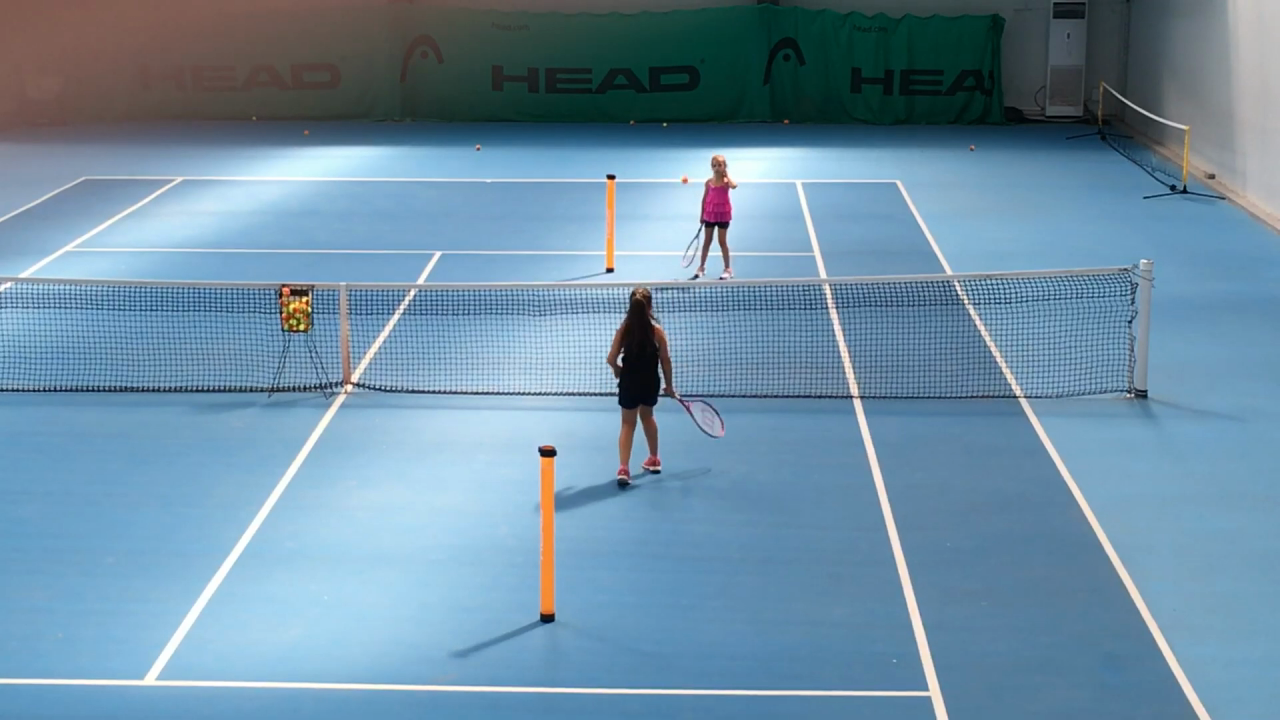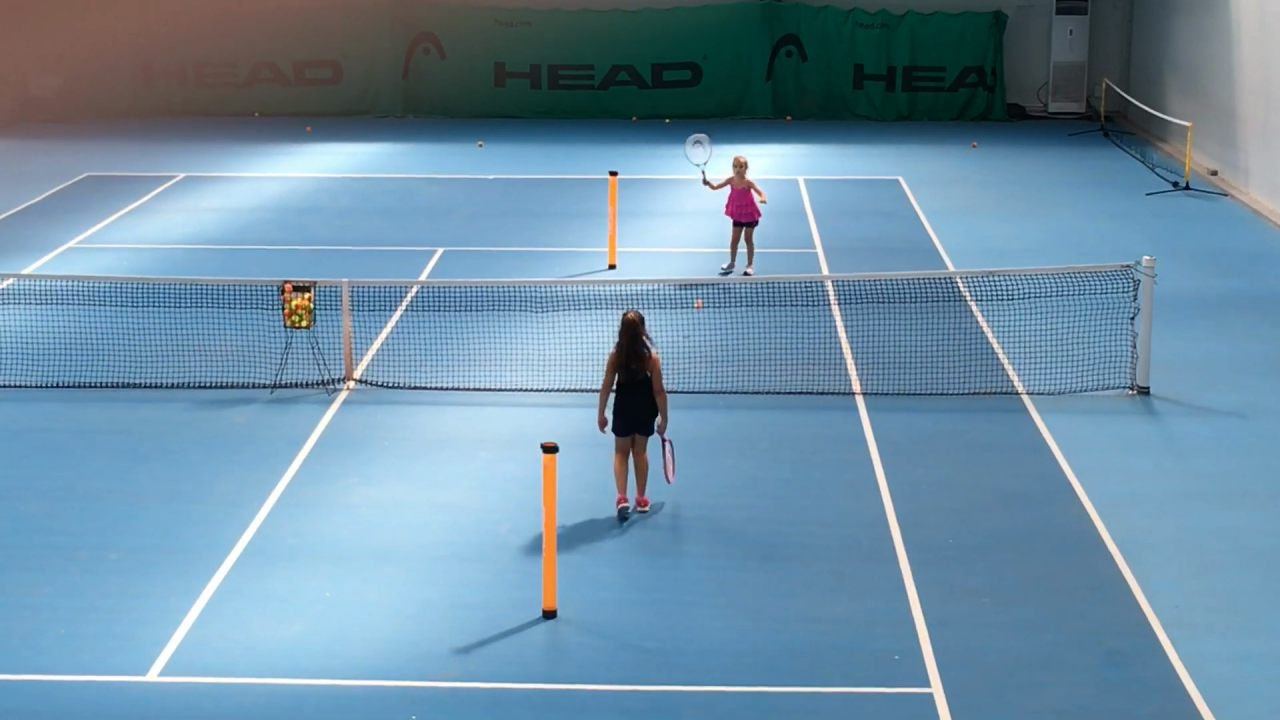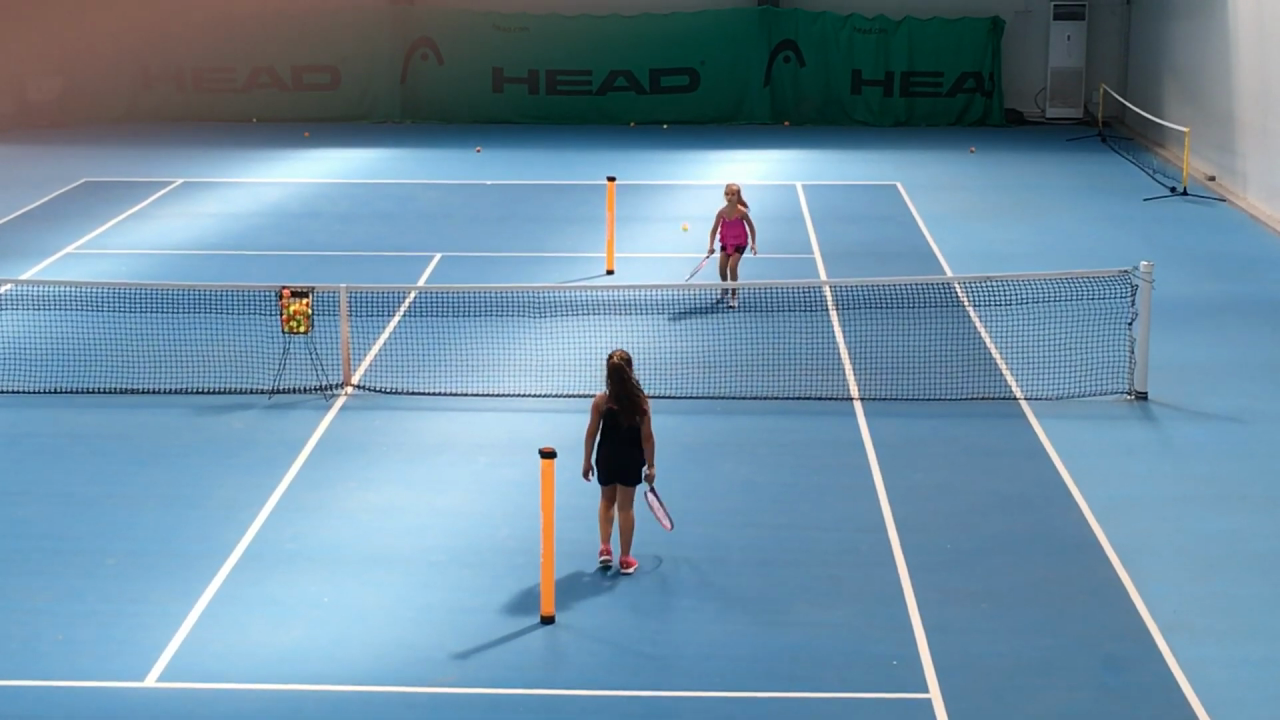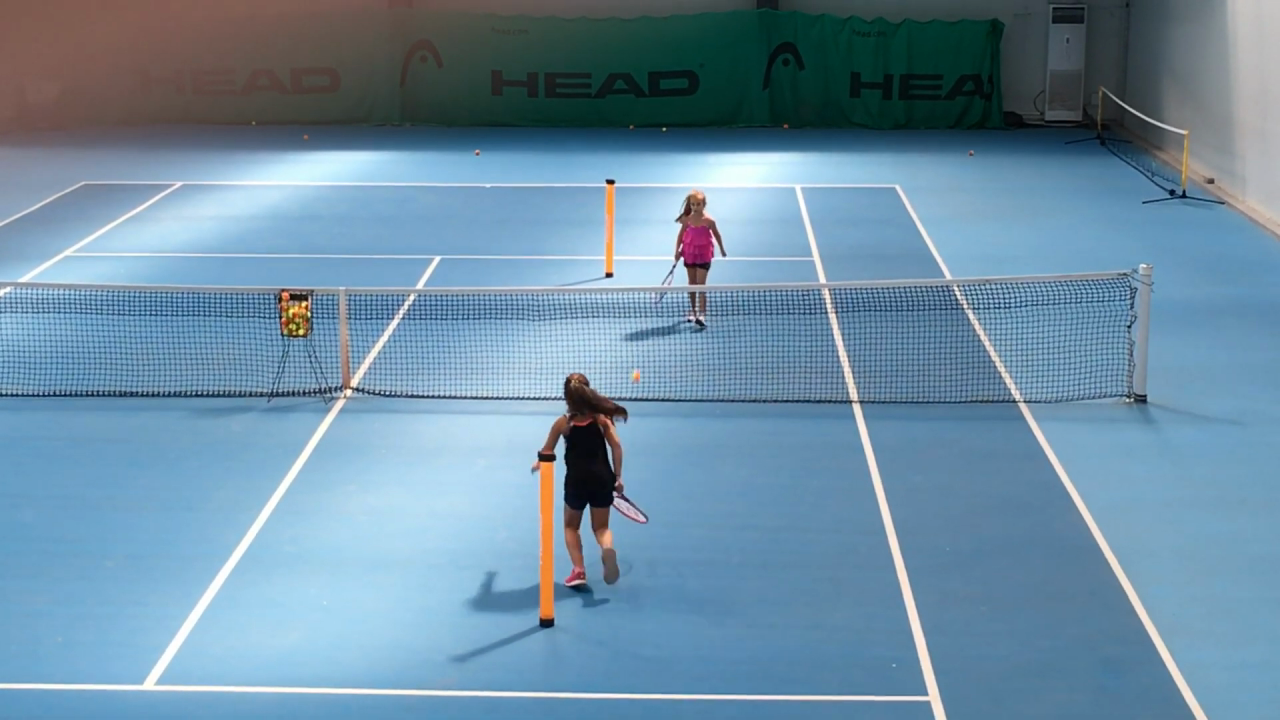
dt=1s
person 1, frame 1
left shoulder: (623, 330)
right shoulder: (657, 330)
left elbow: (611, 358)
right elbow: (665, 361)
left wrist: (617, 368)
right wrist: (669, 384)
left hip: (630, 382)
right hip: (650, 382)
left knee: (628, 424)
right knee: (648, 417)
left ankle: (623, 469)
right ankle: (654, 459)
person 1, frame 2
left shoulder: (615, 356)
right shoulder: (651, 357)
left elbow: (606, 387)
right elbow: (659, 391)
left wrist: (601, 413)
right wrist: (663, 417)
left hip: (623, 411)
right hip: (645, 412)
left knee: (621, 453)
right knee: (640, 453)
left ankle: (622, 497)
right ankle: (641, 498)
person 1, frame 3
left shoulder: (600, 400)
right shoulder: (640, 401)
left elbow: (591, 433)
right elbow: (647, 437)
left wrist: (587, 461)
right wrist: (650, 465)
left hip: (606, 458)
right hip: (630, 460)
left knee: (606, 501)
right knee: (625, 508)
left ankle: (605, 549)
right ankle: (625, 559)
person 1, frame 4
left shoulder: (562, 422)
right shoulder: (601, 417)
left elbow: (547, 451)
right elbow: (615, 445)
left wrist: (538, 463)
right wrist: (618, 476)
left hip: (576, 479)
right hip: (602, 478)
left knee: (571, 526)
right knee: (601, 528)
left ankle: (578, 571)
right ankle: (607, 550)
